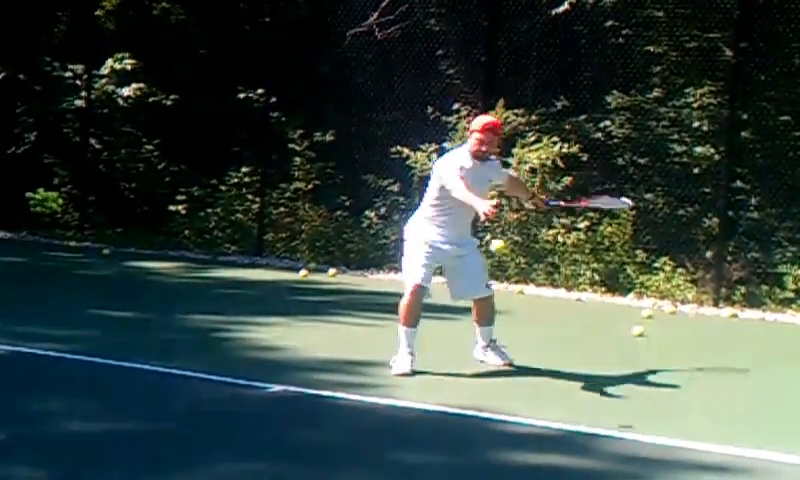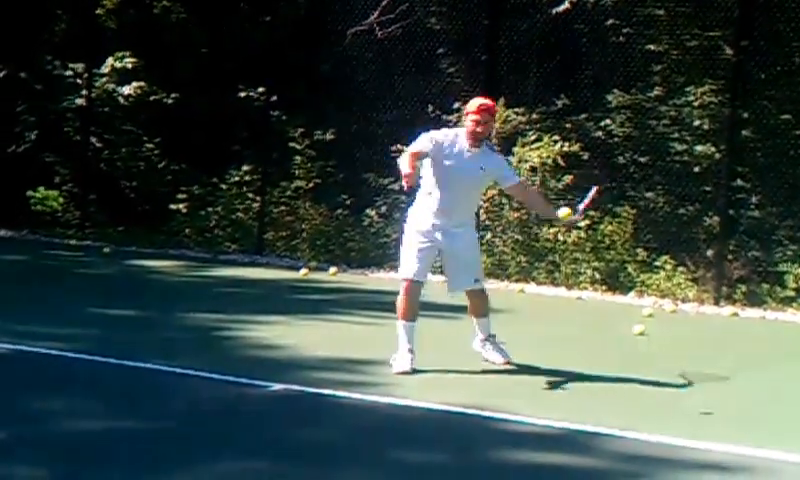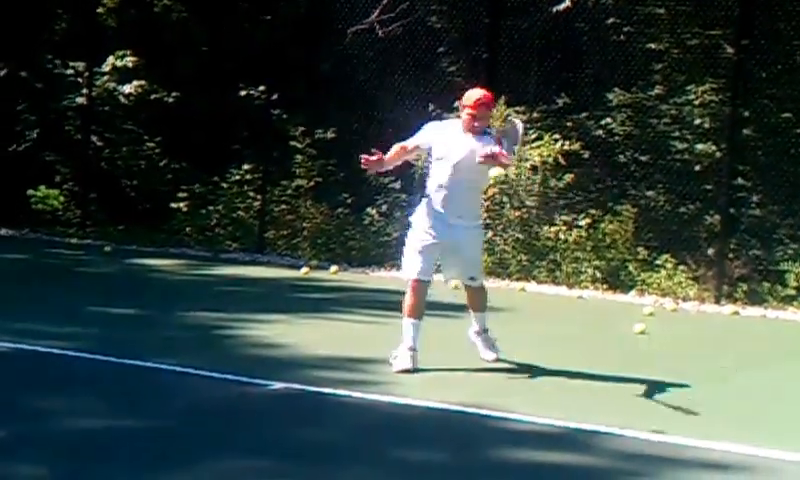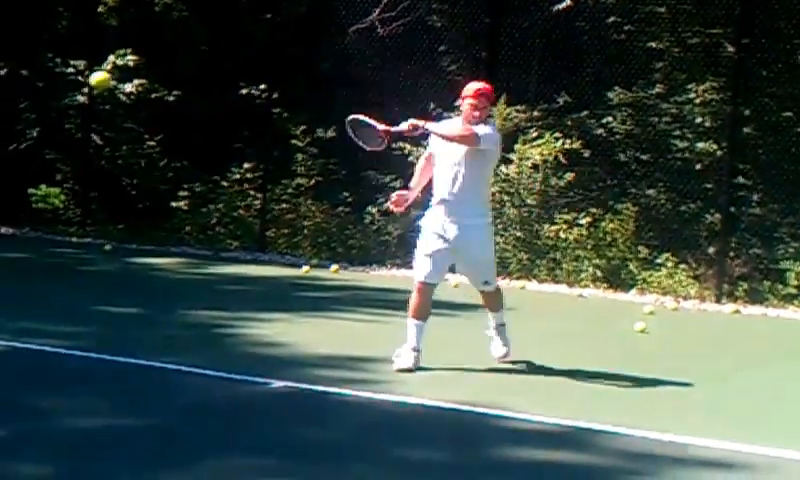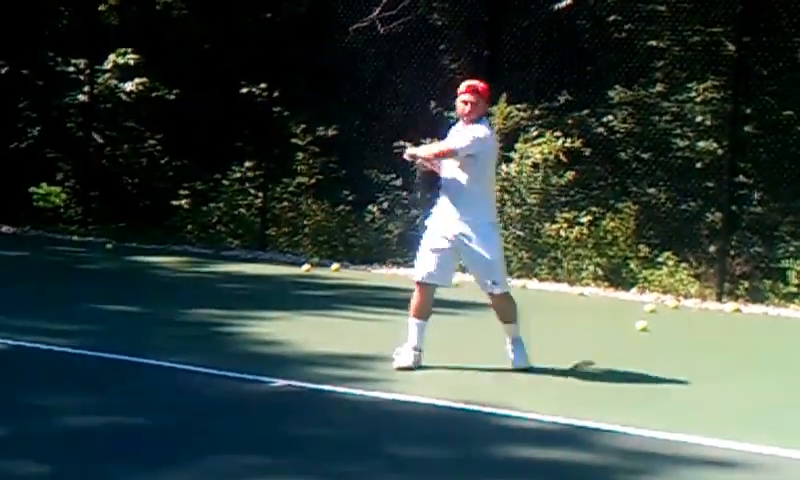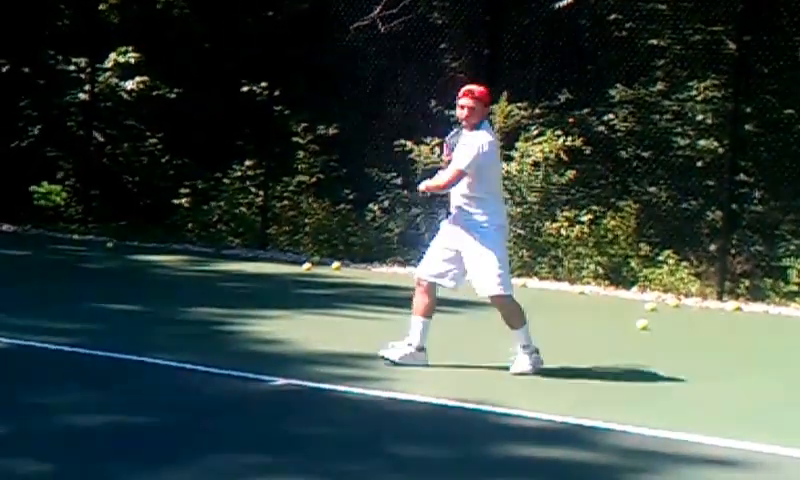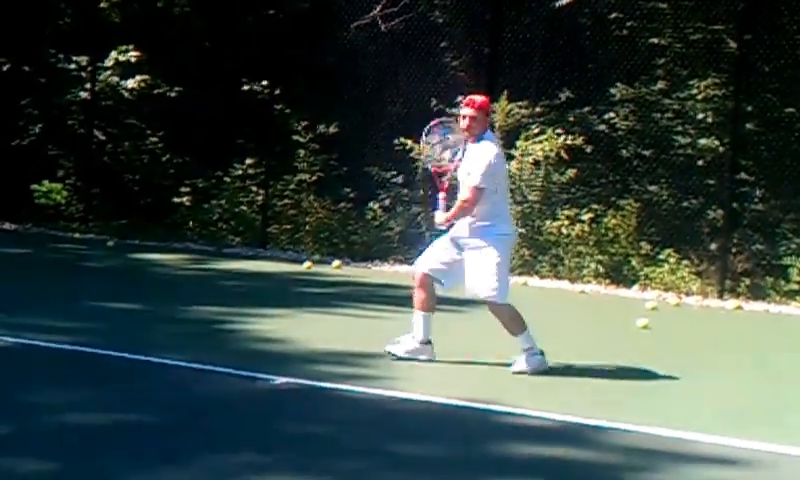
dt=0.1s
person 1, frame 1
left shoulder: (491, 166)
right shoulder: (451, 163)
left elbow: (510, 180)
right elbow: (458, 188)
left wrist: (531, 198)
right wrist: (478, 203)
left hip: (460, 241)
right hip: (426, 236)
left knee: (484, 295)
right knee: (415, 290)
left ankle: (485, 346)
right ankle: (405, 353)
person 1, frame 2
left shoulder: (493, 159)
right shoulder: (441, 139)
left elbow: (521, 189)
right elbow: (410, 155)
left wrist: (552, 213)
right wrist: (408, 169)
left hip: (459, 231)
right hip: (424, 224)
left knee: (472, 289)
right knee: (411, 283)
left ankle: (485, 339)
right ankle: (405, 350)
person 1, frame 3
left shoulder: (490, 143)
right shoulder: (439, 130)
left elbow: (502, 157)
right elbow: (406, 149)
left wrist: (496, 157)
right wrist: (382, 163)
left hip: (467, 226)
right hip: (431, 220)
left knee: (474, 283)
right knee: (416, 283)
left ankle: (480, 332)
right ankle: (408, 349)
person 1, frame 4
left shoulder: (489, 134)
right shoulder: (444, 129)
left elbow: (465, 137)
right elbow: (429, 164)
left wrist: (425, 126)
right wrist: (412, 192)
left hip: (473, 225)
right hip: (438, 220)
left knee: (488, 287)
right knee: (423, 284)
left ankle: (498, 329)
right ankle: (411, 350)
person 1, frame 5
left shoulder: (480, 134)
right shoulder: (458, 130)
left elbow: (438, 152)
left wrist: (415, 152)
right wrist: (430, 162)
left hip: (479, 226)
right hip: (444, 221)
left knee: (497, 291)
right knee: (424, 283)
left ankle: (515, 342)
right ankle: (412, 347)
person 1, frame 6
left shoulder: (479, 141)
right shoulder: (469, 135)
left elbow: (449, 179)
left wrist: (427, 185)
right wrist: (449, 161)
left hip: (484, 228)
right hip: (458, 226)
left knee: (497, 293)
right knee: (425, 281)
left ankle: (528, 350)
right ankle: (415, 346)
person 1, frame 7
left shoulder: (485, 152)
right shoulder: (474, 146)
left elbow: (469, 199)
left wrist: (447, 218)
left hip: (490, 236)
right hip: (465, 231)
left knee: (493, 298)
right knee: (422, 274)
left ankle: (532, 353)
right ankle: (421, 341)
